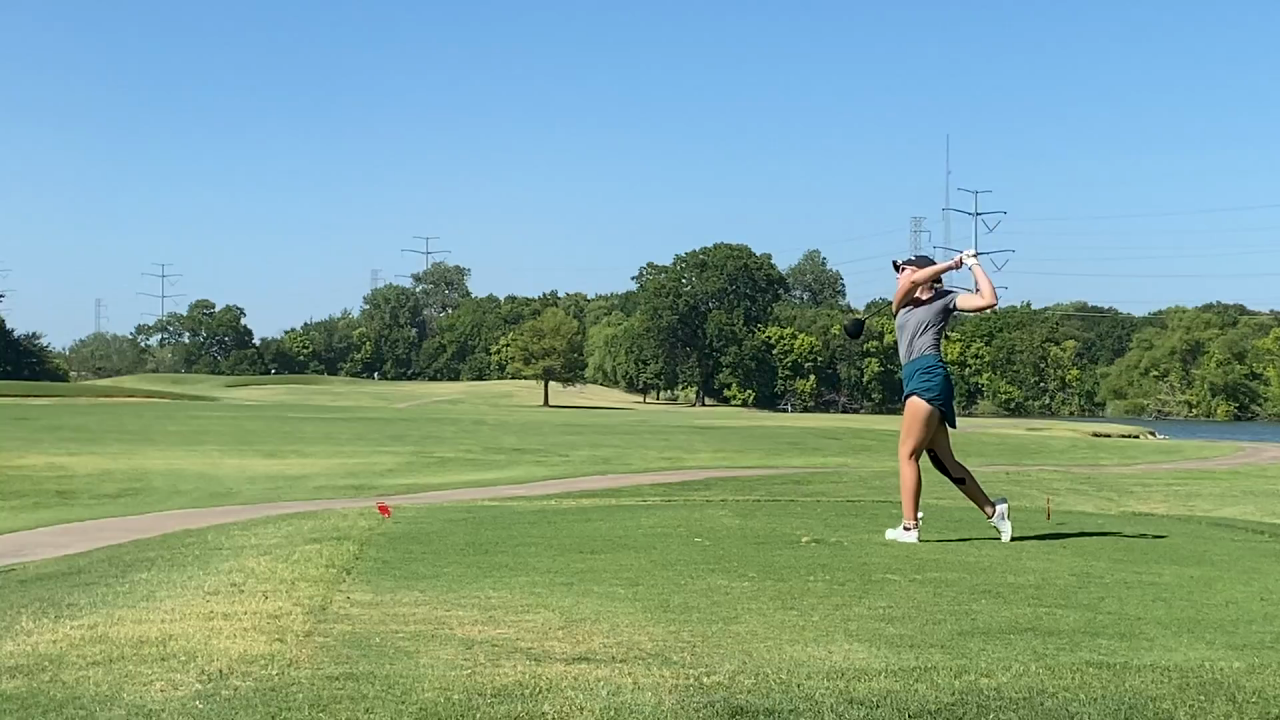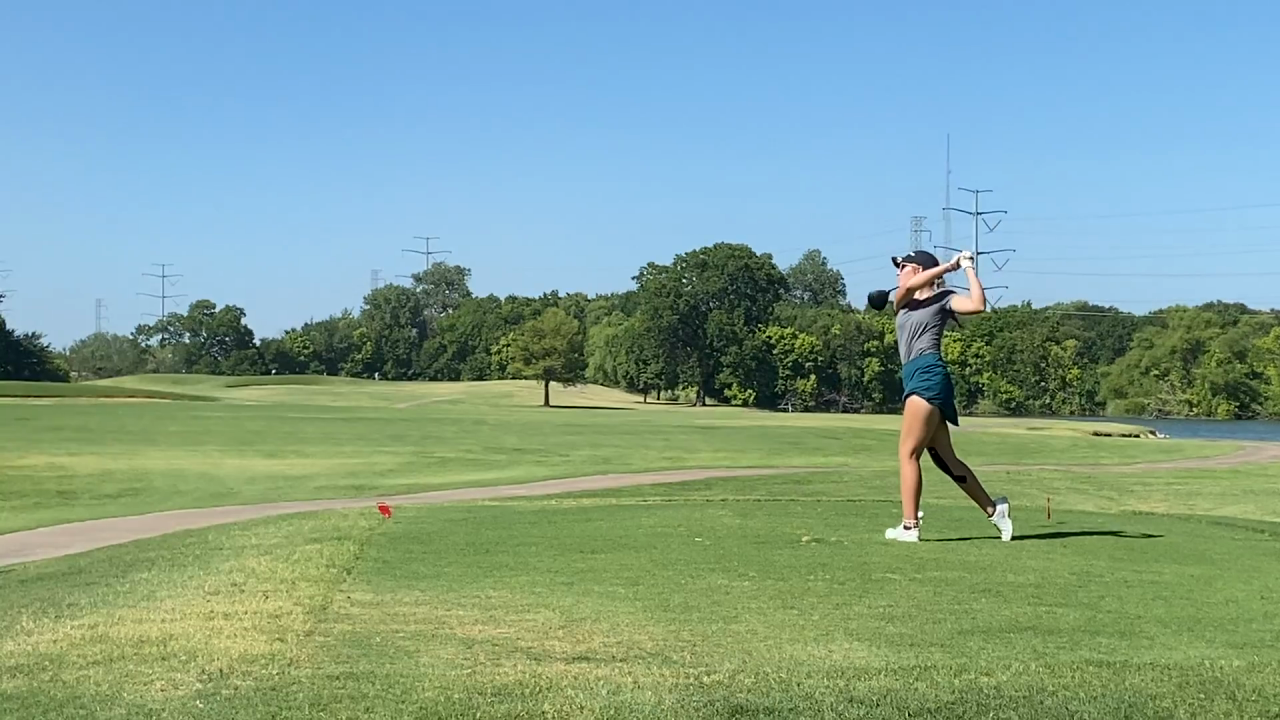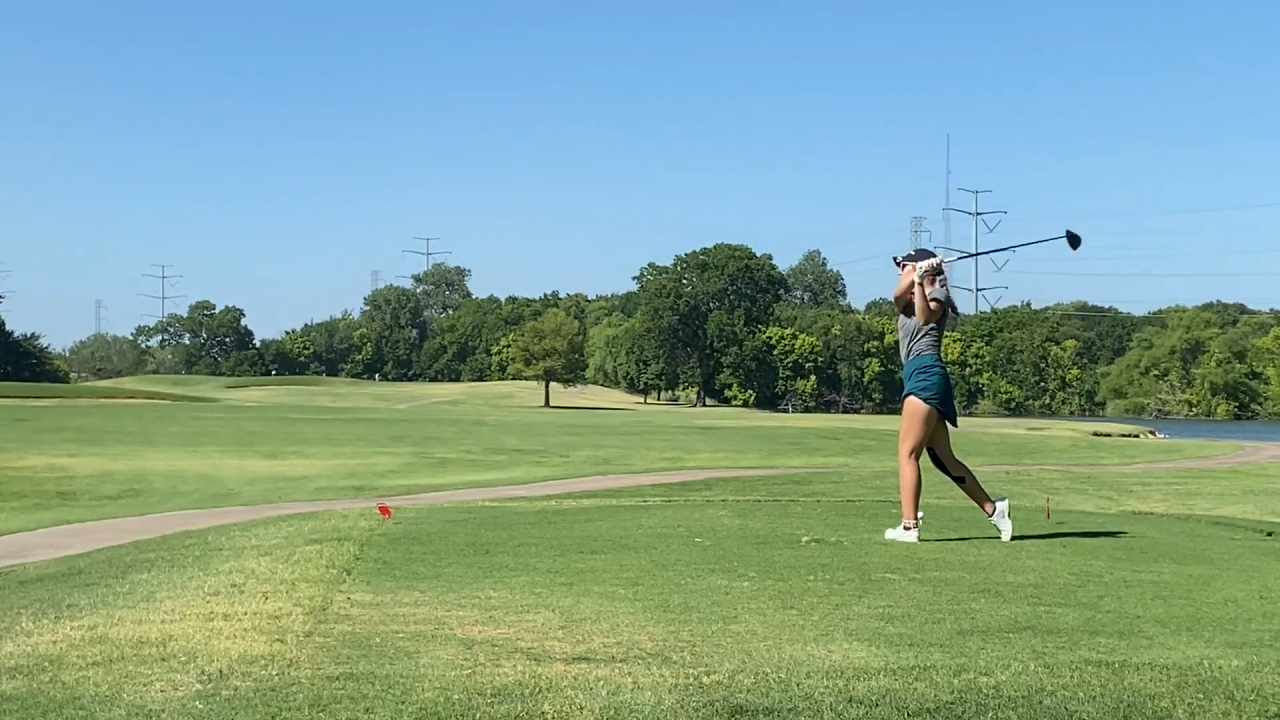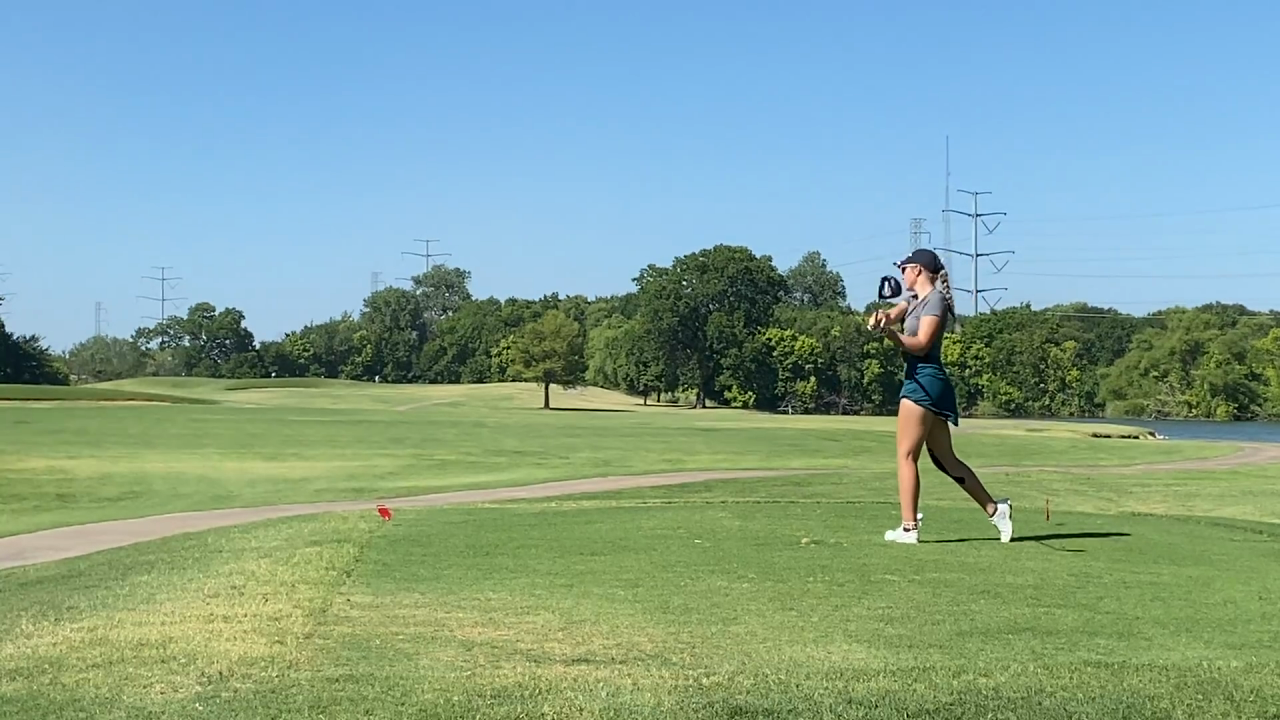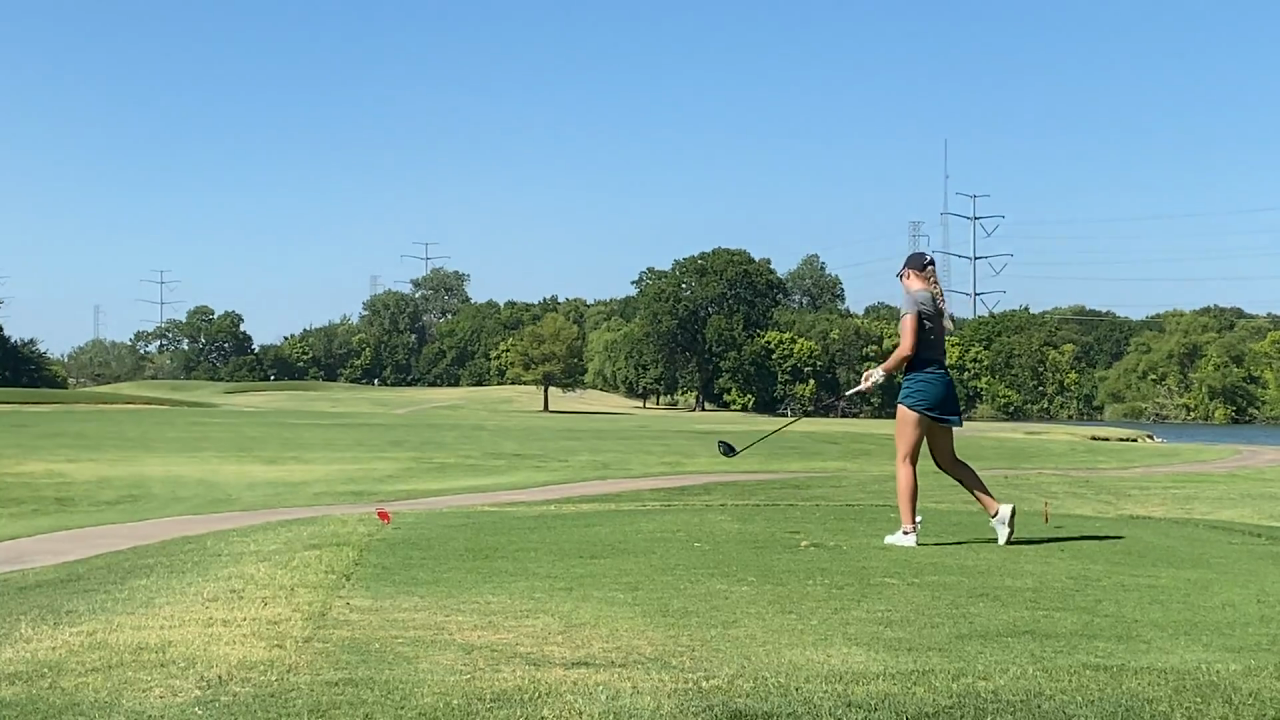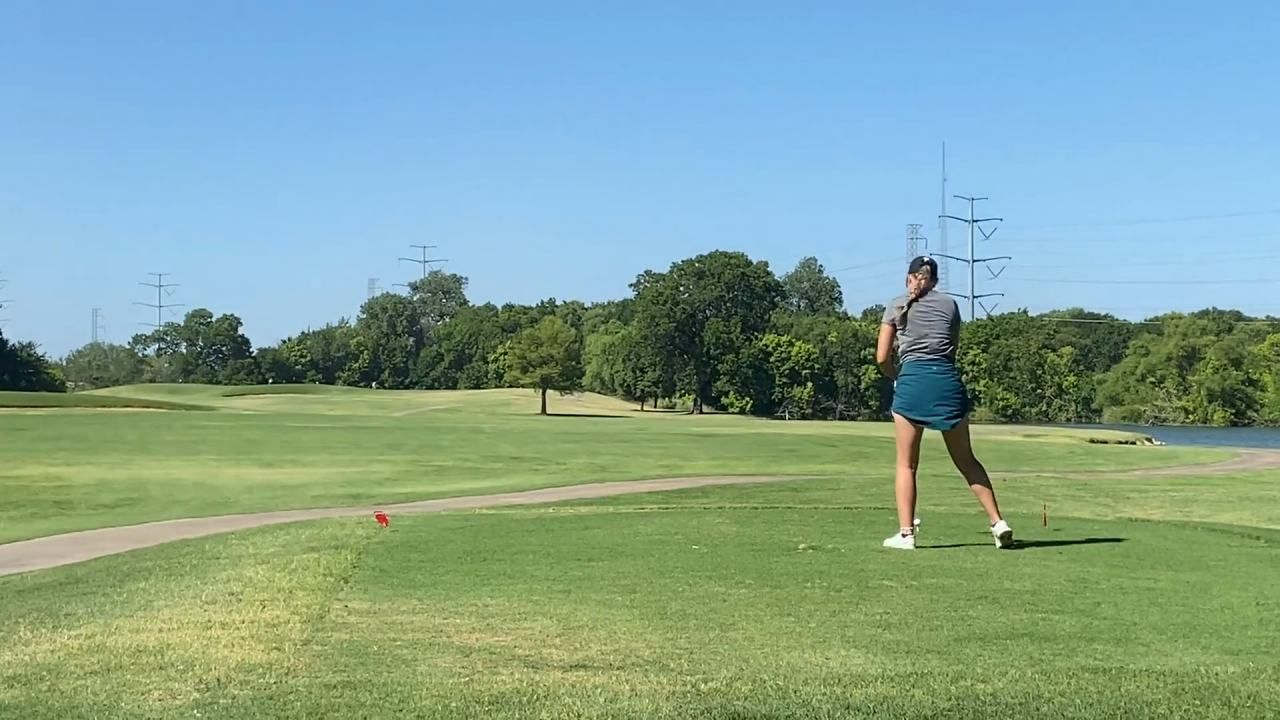
dt=0.2s
person 1, frame 1
left shoulder: (944, 298)
right shoulder: (901, 303)
left elbow: (989, 300)
right elbow: (913, 282)
left wrist: (974, 265)
right wrist: (953, 263)
left hip: (928, 377)
right hip: (915, 380)
left knee: (907, 454)
right knee: (943, 460)
left ankle: (909, 527)
right ankle: (993, 511)
person 1, frame 2
left shoulder: (943, 297)
right shoulder: (902, 300)
left elbow: (978, 306)
right elbow: (908, 288)
left wrist: (968, 267)
right wrist: (944, 266)
left hip: (928, 376)
right hip: (916, 378)
left knee: (908, 453)
right knee: (944, 458)
left ankle: (909, 526)
right ankle: (994, 509)
person 1, frame 3
left shoulder: (938, 296)
right shoulder: (910, 294)
left elbow: (921, 318)
right elbow: (902, 302)
left wrist: (921, 280)
right wrist: (907, 286)
left hip: (926, 377)
right hip: (919, 378)
left knee: (907, 453)
right knee: (943, 457)
left ankle: (909, 526)
right ankle: (994, 509)
person 1, frame 4
left shoulder: (935, 299)
right shoulder: (913, 300)
left elbow: (918, 346)
right elbow: (891, 316)
left wrist: (890, 330)
right wrist: (879, 320)
left hip: (925, 379)
right hip: (928, 382)
left knee: (906, 455)
right knee: (944, 458)
left ankle: (909, 528)
right ankle: (995, 510)
person 1, frame 5
left shoulder: (912, 300)
right shoulder: (934, 301)
left elbow: (907, 349)
left wrist: (882, 371)
right wrist: (879, 371)
left hip: (919, 384)
right hip: (941, 383)
left knee: (905, 460)
right knee: (947, 459)
left ankle: (907, 531)
right ankle: (997, 509)
person 1, frame 6
left shoulder: (897, 306)
right shoulder: (950, 304)
left elbow: (883, 358)
left wrist: (896, 377)
left hip: (913, 382)
right hip: (948, 382)
left knee: (906, 464)
right knee: (966, 460)
left ankle: (906, 534)
right ankle: (998, 523)
